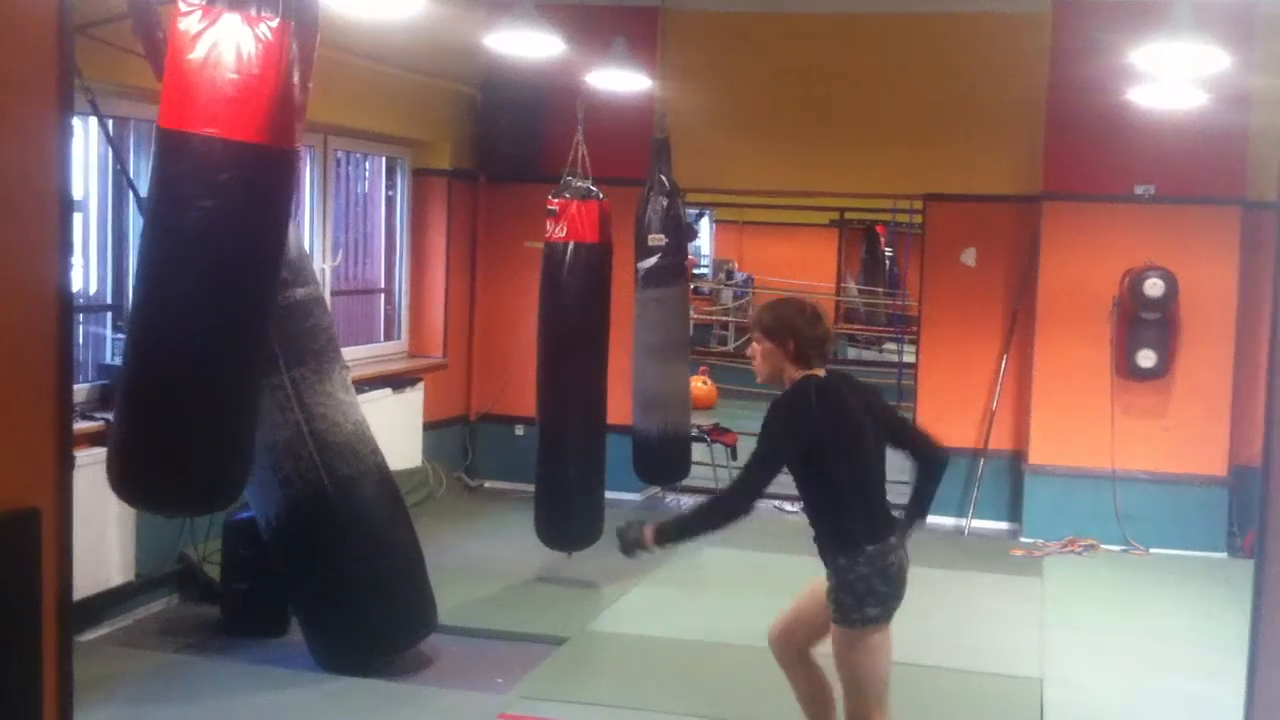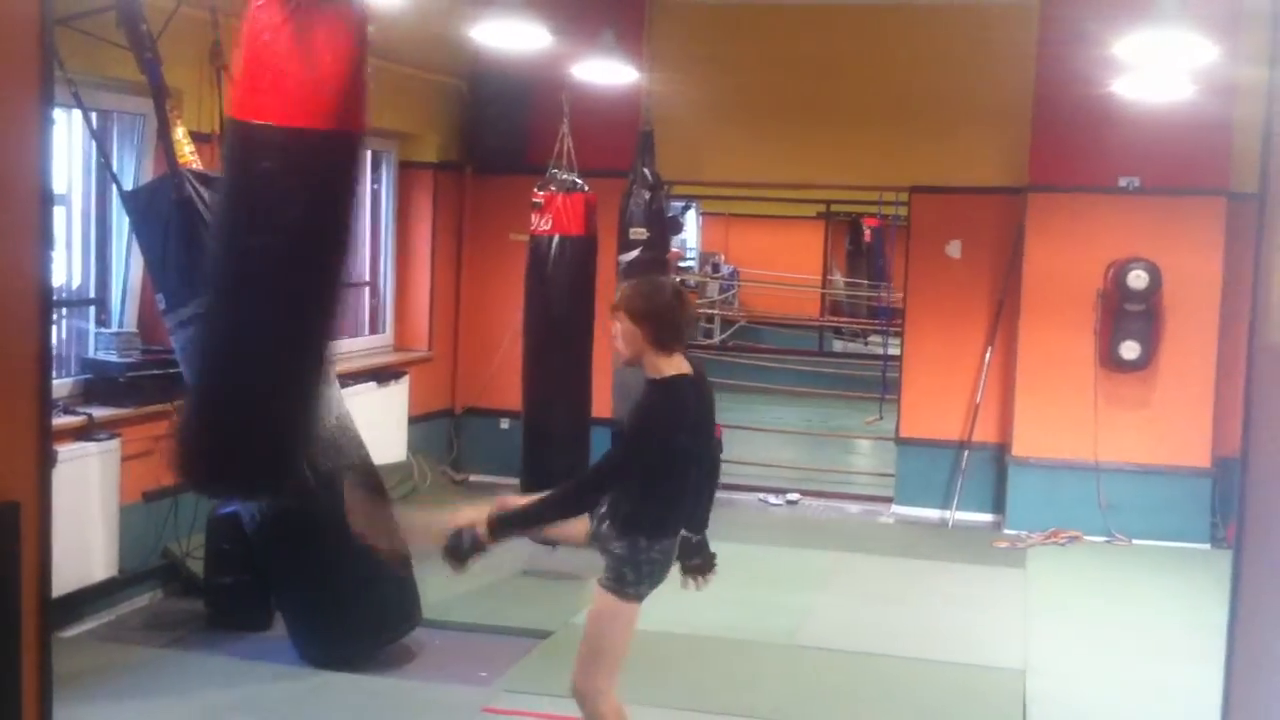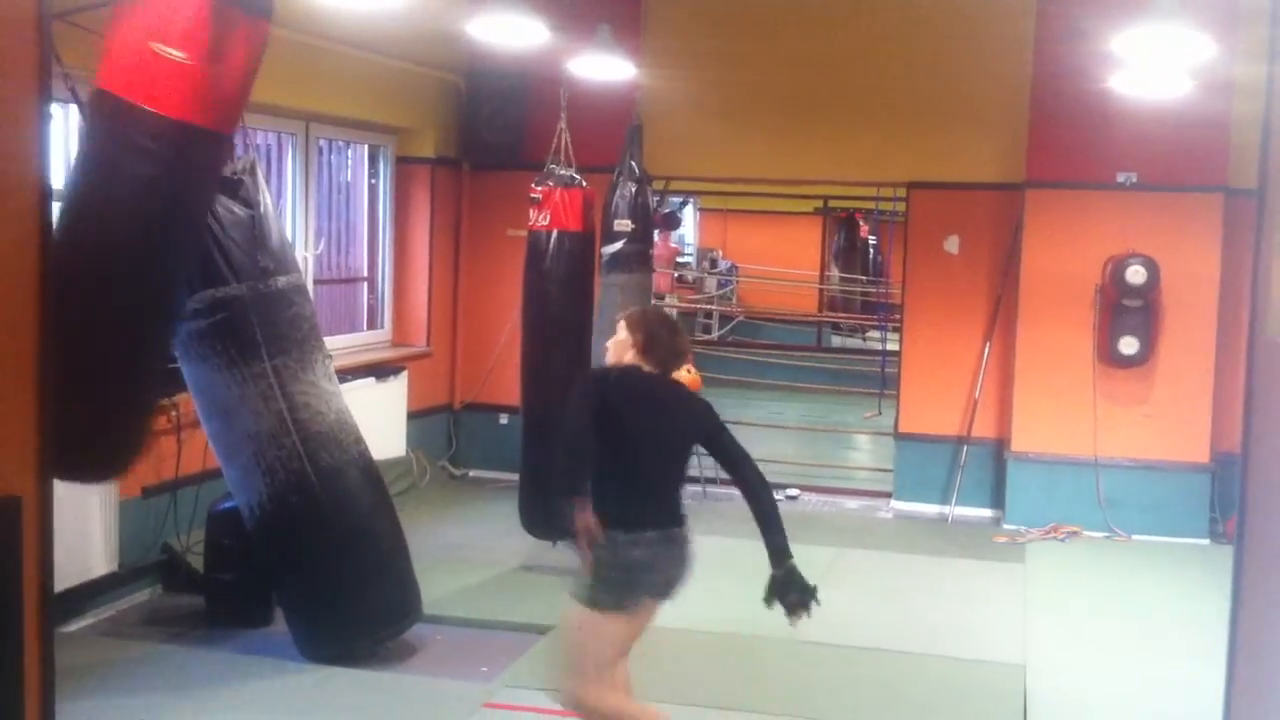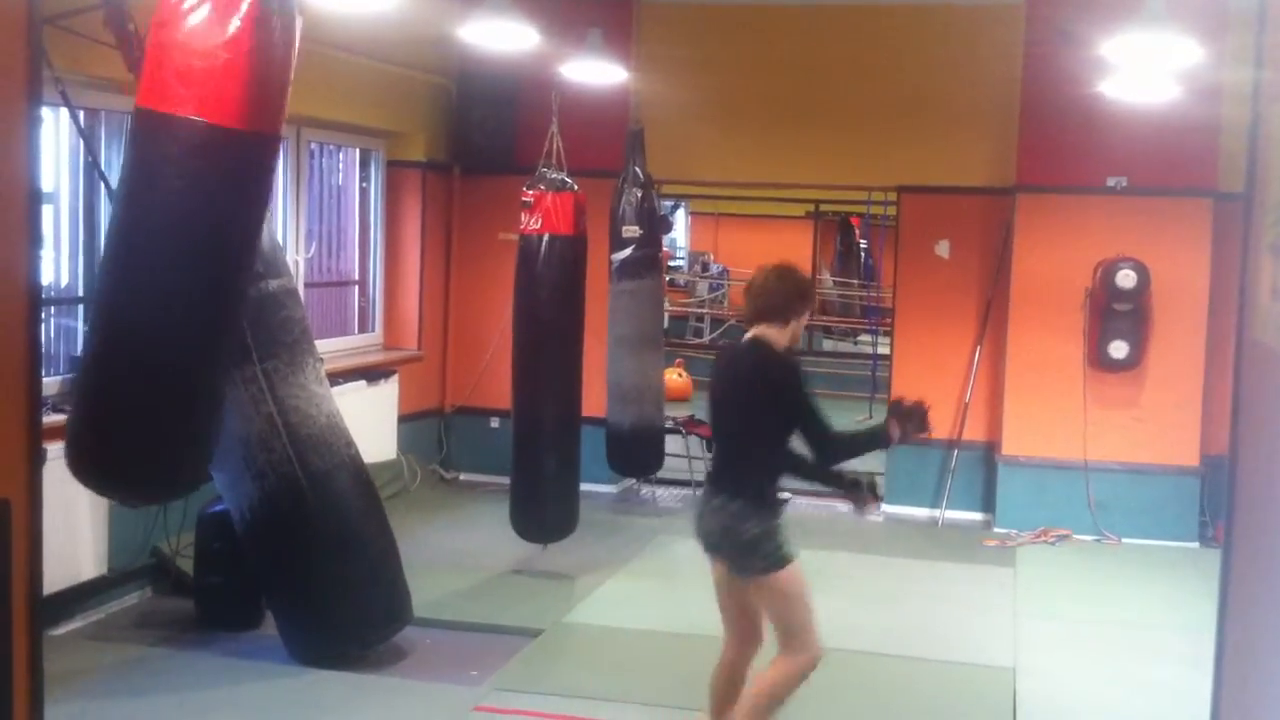
dt=1s
person 1, frame 1
left shoulder: (794, 408)
right shoulder: (854, 392)
left elbow: (739, 497)
right elbow: (933, 455)
left wrist: (656, 535)
right wrist: (910, 519)
left hip: (860, 565)
right hip: (881, 552)
right knee: (785, 640)
person 1, frame 2
left shoulder: (660, 409)
right shoulder: (692, 387)
left elbow: (585, 492)
right elbow: (707, 467)
left wrist: (490, 531)
right wrist: (695, 537)
left hip: (637, 550)
right hip: (624, 517)
right knee: (510, 508)
person 1, frame 3
left shoulder: (601, 382)
right shoulder: (691, 404)
left elbow: (575, 442)
right elbow: (752, 480)
left wrist: (581, 506)
right wrist: (782, 564)
left hip: (620, 552)
right hip: (668, 550)
right knee: (608, 660)
person 1, frame 4
left shoulder: (734, 359)
right shoulder: (777, 366)
right elbow: (825, 450)
left wrist: (839, 482)
right wrist: (893, 431)
left hip: (718, 511)
right hip: (747, 520)
left knee: (741, 643)
right knee: (802, 652)
